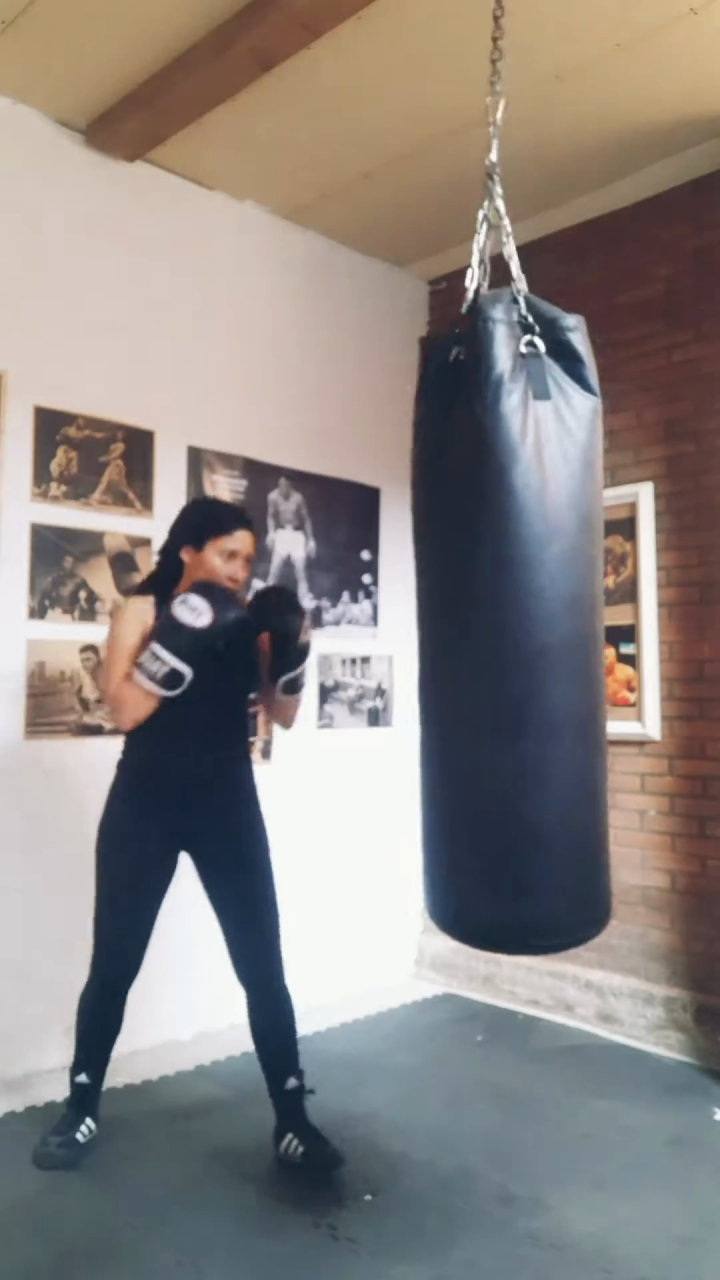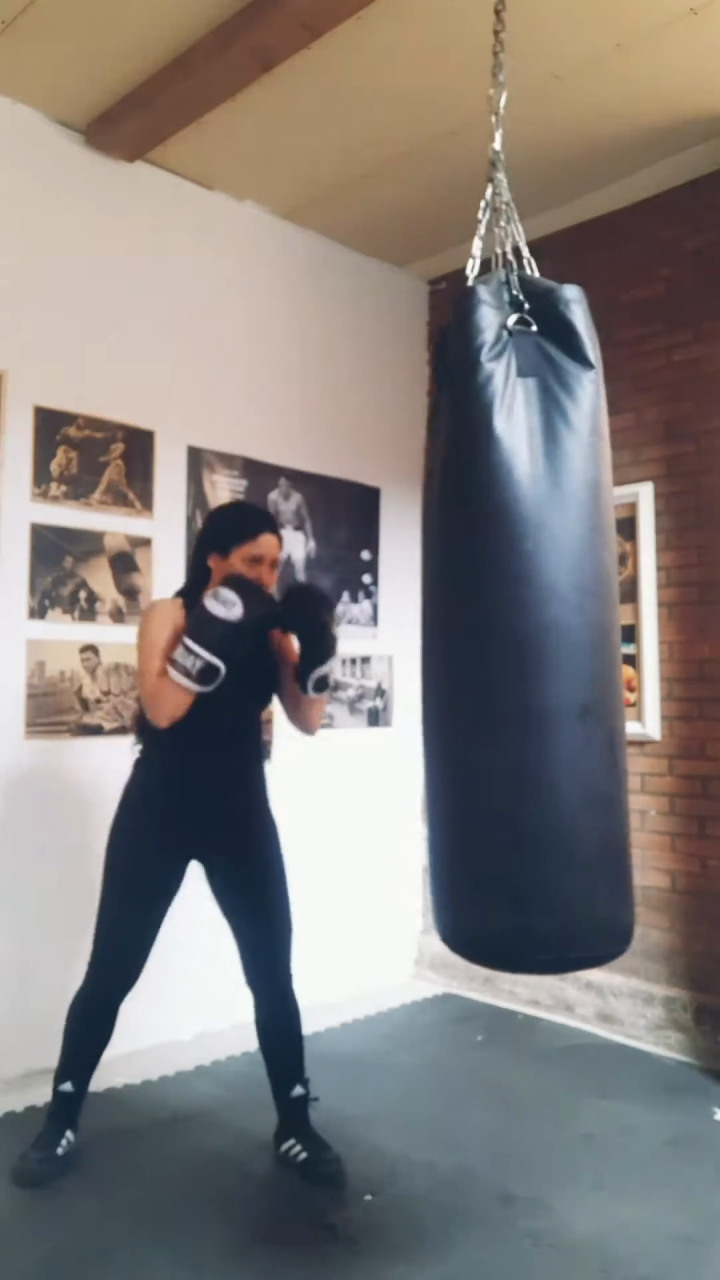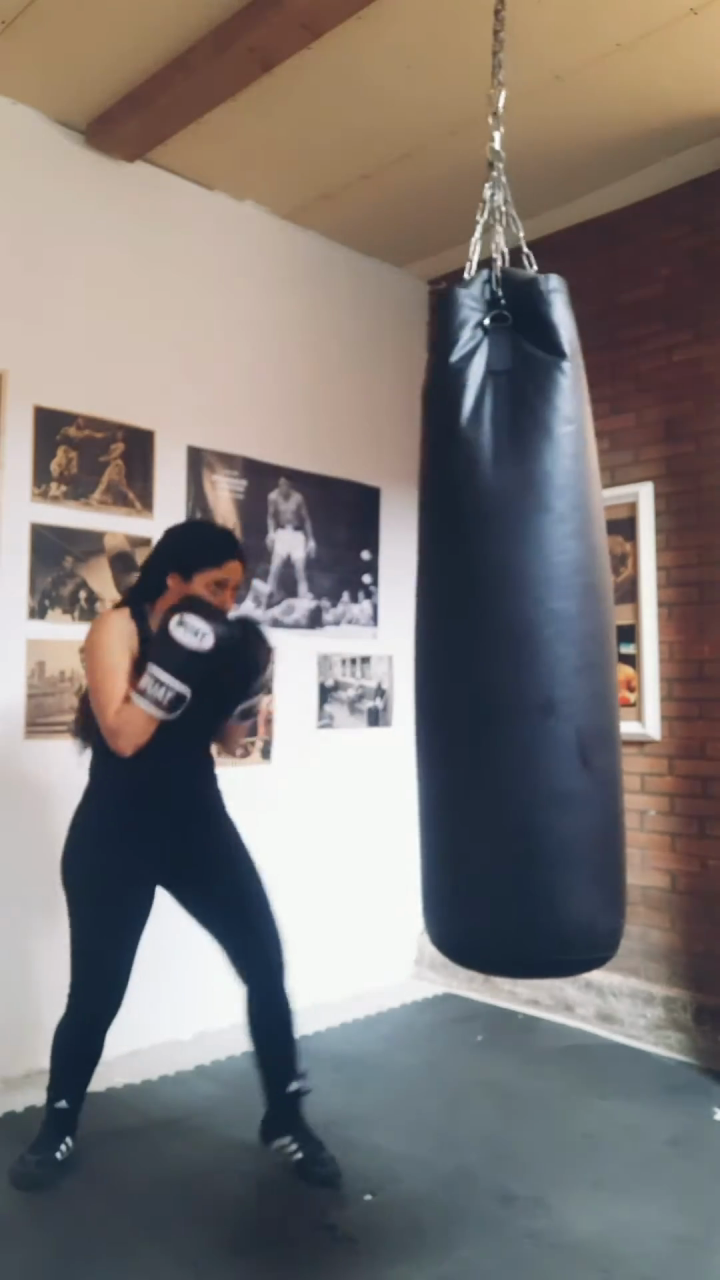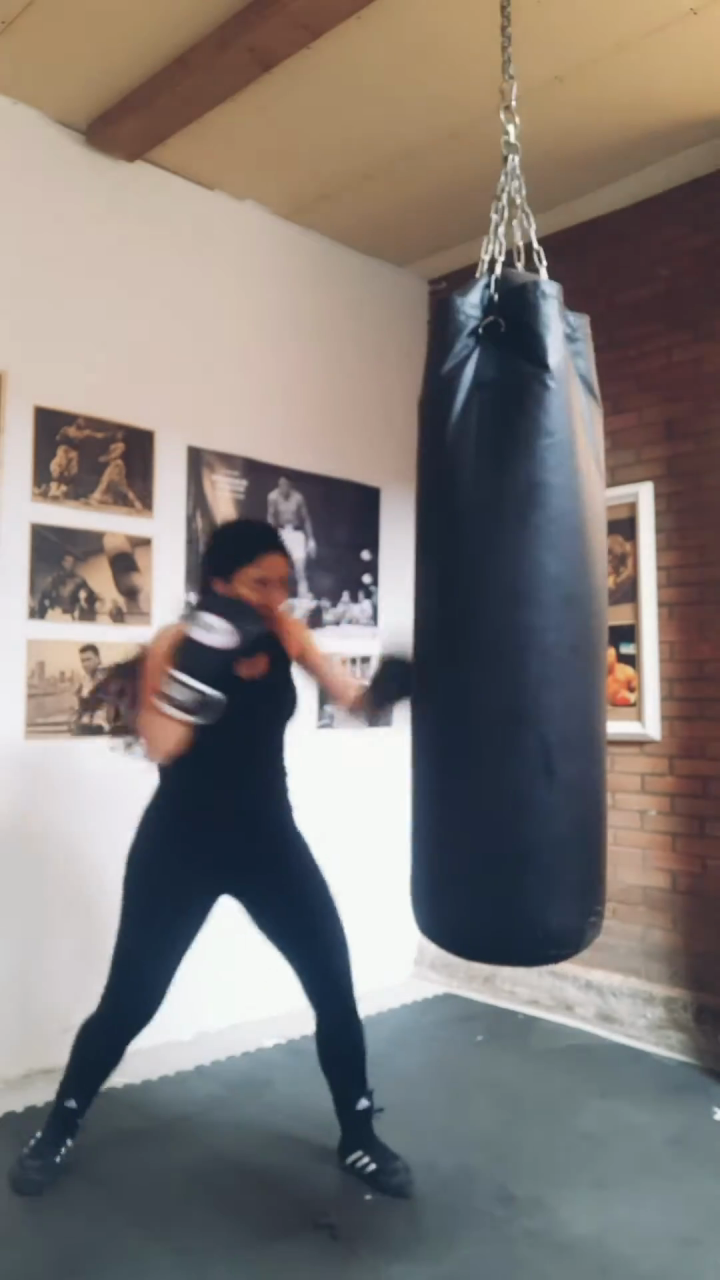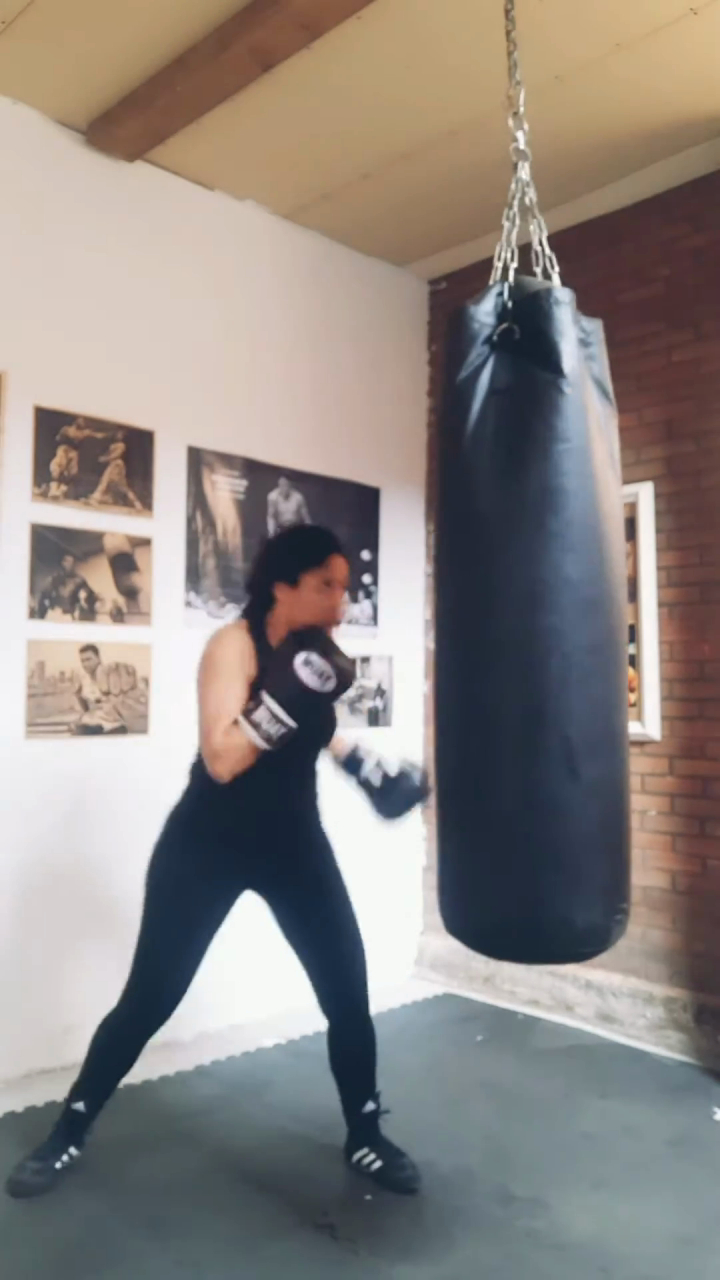
dt=0.4s
person 1, frame 1
left shoulder: (248, 618)
right shoulder: (140, 612)
left elbow: (286, 715)
right elbow: (125, 712)
left wrist: (290, 647)
right wrist: (182, 637)
left hip: (228, 805)
right hip: (145, 807)
left knee: (262, 964)
right knee: (113, 965)
left ankle: (291, 1120)
right ankle: (81, 1110)
person 1, frame 2
left shoulder: (271, 622)
right shoulder: (171, 614)
left elbow: (309, 721)
right elbow: (159, 711)
left wrist: (316, 646)
right wrist: (211, 634)
left hip: (242, 812)
right hip: (160, 812)
left knee: (273, 973)
right knee: (112, 971)
left ankle: (295, 1127)
right ankle: (62, 1120)
person 1, frame 3
left shoulder: (211, 634)
right shoulder: (117, 631)
left elbow: (226, 733)
right elbow: (122, 737)
left wrist: (245, 682)
right wrist: (179, 658)
left hip: (196, 823)
right hip: (112, 832)
left knee: (264, 965)
right knee: (97, 993)
left ankle: (286, 1119)
right ankle: (57, 1130)
person 1, frame 4
left shoulder: (283, 630)
right shoulder: (181, 640)
left elbow: (346, 694)
right elbow: (161, 746)
left wrist: (386, 688)
right wrist: (200, 659)
left hip: (267, 837)
right hip: (179, 842)
left knee: (335, 988)
right knee: (129, 999)
left ankle: (358, 1134)
right ankle: (59, 1130)
person 1, frame 5
left shoulder: (317, 645)
right shoulder: (231, 646)
right elbow: (222, 763)
left wrist: (366, 769)
right wrist: (290, 695)
left hip: (293, 839)
right hip: (204, 839)
left knee: (348, 996)
right knee: (149, 998)
left ankle: (366, 1133)
right ankle: (68, 1136)
